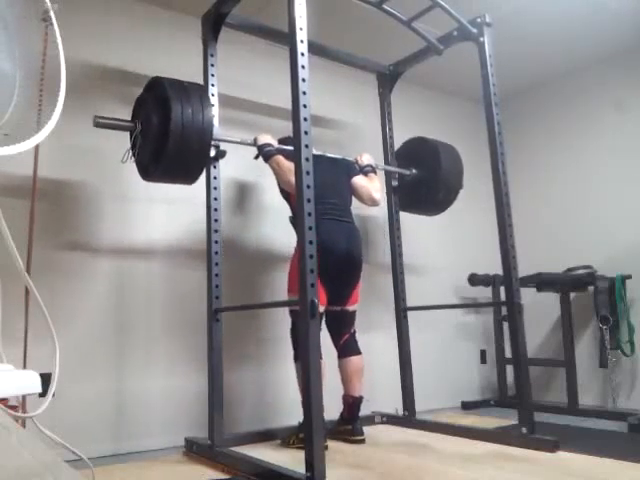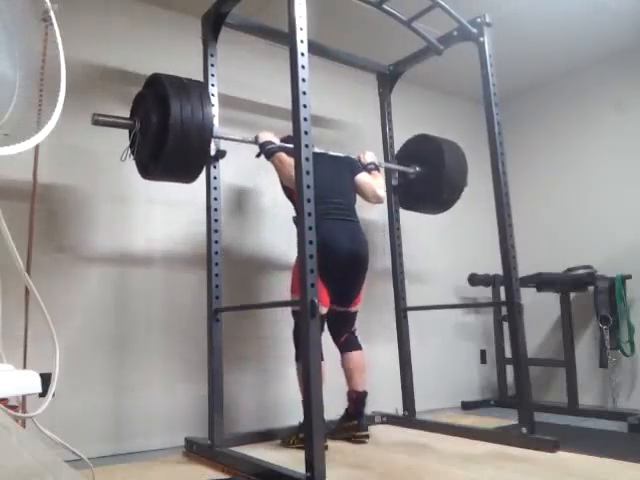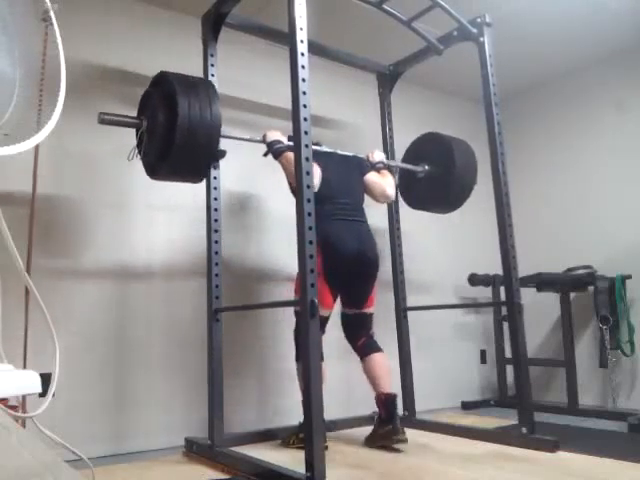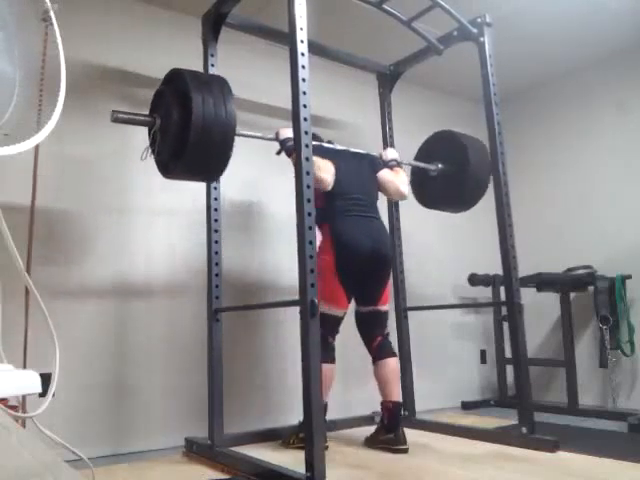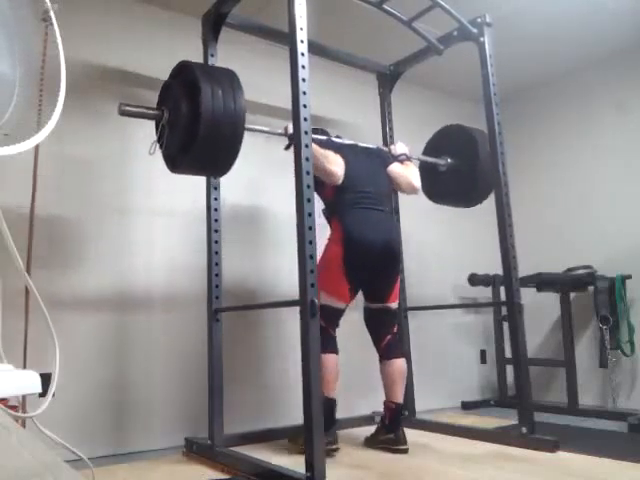
dt=0.2s
person 1, frame 1
left shoulder: (288, 158)
right shoulder: (343, 164)
left elbow: (294, 182)
right elbow: (374, 197)
left wrist: (268, 150)
right wrist: (368, 167)
left hip: (319, 243)
right hip: (351, 243)
right knee: (344, 334)
right ankle: (351, 421)
person 1, frame 2
left shoulder: (290, 156)
right shoulder: (346, 162)
left elbow: (298, 180)
right elbow: (378, 194)
left wrist: (270, 147)
right wrist: (371, 165)
left hip: (323, 243)
right hip: (356, 243)
right knee: (344, 331)
right ankle: (356, 417)
person 1, frame 3
right shoulder: (355, 161)
left elbow: (309, 181)
right elbow: (387, 193)
left wrist: (278, 147)
right wrist: (379, 164)
left hip: (329, 244)
right hip: (365, 245)
right knee: (362, 336)
right ankle: (389, 421)
person 1, frame 4
left shoulder: (313, 152)
right shoulder: (367, 158)
left elbow: (323, 179)
right elbow: (401, 191)
left wrist: (289, 144)
right wrist: (392, 162)
left hip: (343, 243)
right hip: (379, 241)
left knee: (321, 335)
right knee: (377, 335)
right ankle: (392, 427)
person 1, frame 5
left shoulder: (323, 148)
right shoulder: (376, 153)
left elbow: (334, 173)
right elbow: (413, 184)
right wrist: (402, 156)
left hip: (353, 236)
right hip: (389, 236)
left knee: (323, 328)
right knee: (386, 333)
left ankle: (324, 427)
right ankle: (393, 428)
